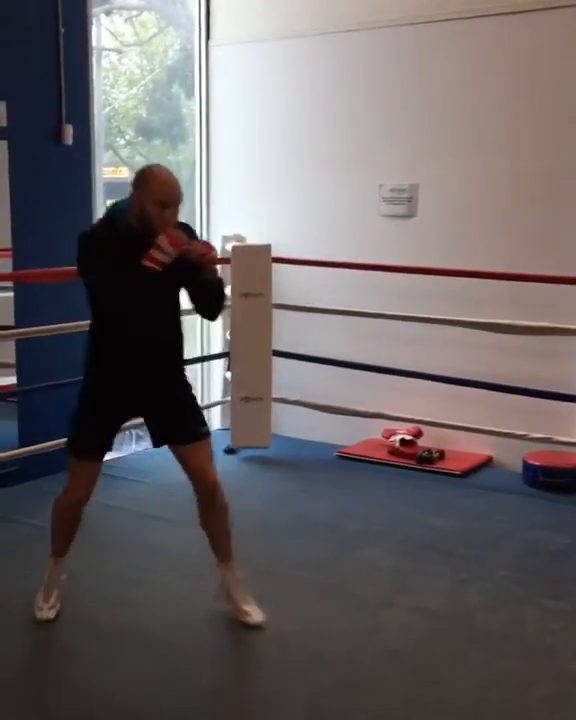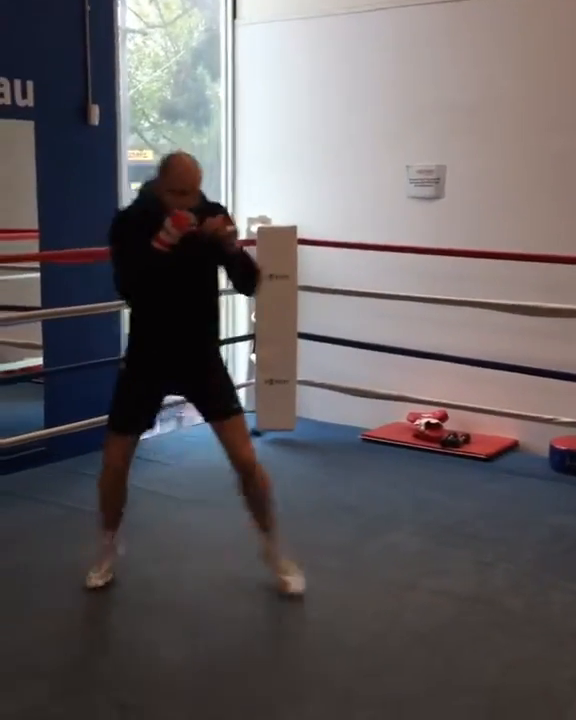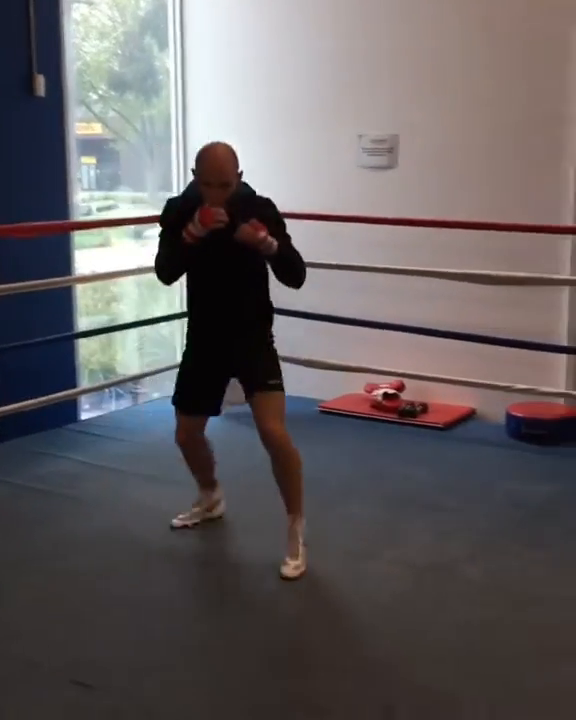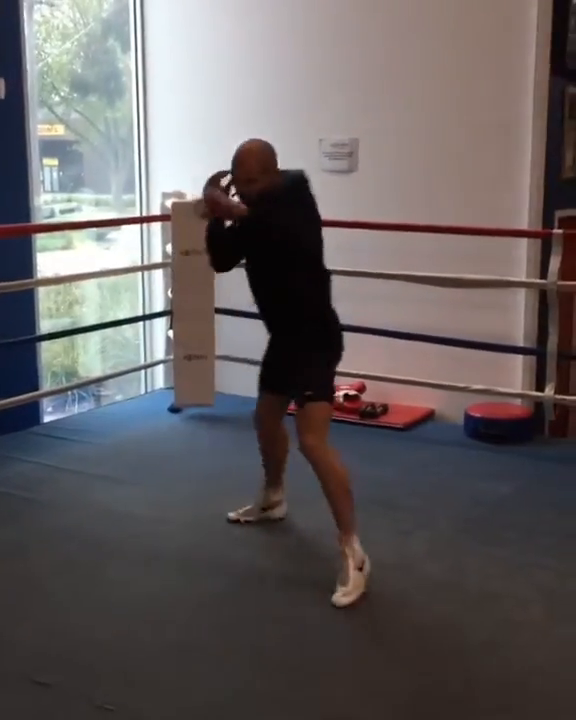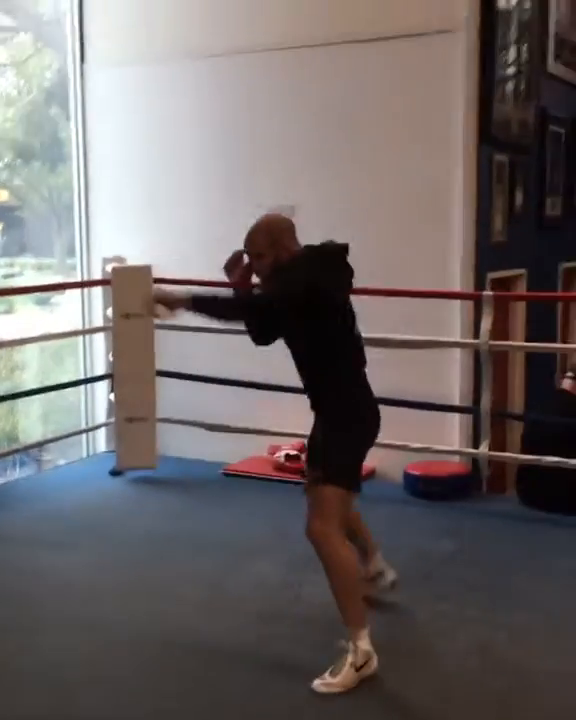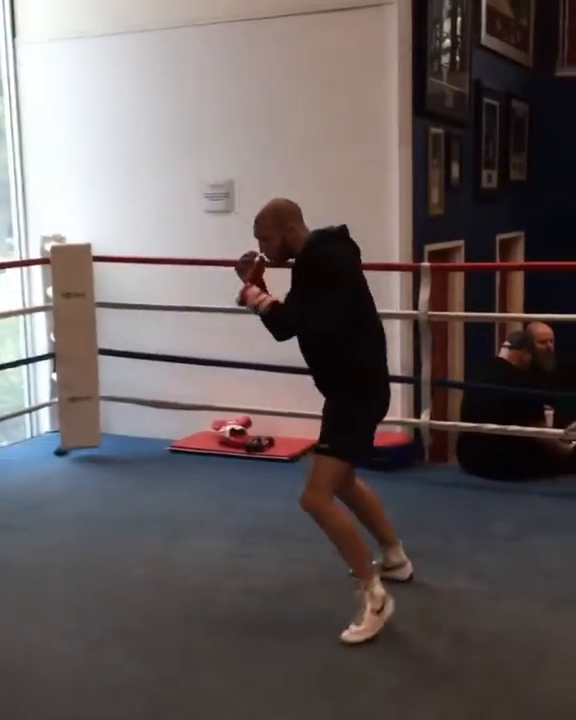
dt=0.5s
person 1, frame 1
left shoulder: (182, 239)
right shoulder: (98, 242)
left elbow: (210, 310)
right elbow: (107, 305)
left wrist: (209, 273)
right wrist: (147, 267)
left hip: (167, 377)
right hip: (109, 380)
left knee: (207, 483)
right knee: (78, 490)
left ankle: (230, 583)
right ankle: (55, 575)
person 1, frame 2
left shoulder: (212, 216)
right shoulder: (130, 225)
left elbow: (248, 285)
right elbow: (129, 289)
left wrist: (232, 248)
right wrist: (156, 248)
left hip: (203, 356)
right hip: (148, 359)
left knee: (245, 458)
right knee: (115, 461)
left ankle: (274, 550)
right ankle: (109, 549)
person 1, frame 3
left shoulder: (260, 210)
right shoulder: (180, 209)
left elbow: (296, 276)
right elbow: (166, 273)
left wrist: (270, 246)
right wrist: (187, 238)
left hip: (252, 335)
right hip: (203, 337)
left knee: (274, 433)
right knee: (187, 435)
left ankle: (296, 533)
right ankle: (210, 497)
person 1, frame 4
left shoulder: (294, 201)
right shoulder: (250, 211)
left elbow: (300, 246)
right elbow: (222, 260)
left wrist: (237, 209)
right wrist: (217, 214)
left hip: (315, 336)
right hip: (283, 334)
left knee: (314, 444)
right knee: (266, 420)
left ankle: (352, 554)
right ankle: (271, 498)
person 1, frame 5
left shoulder: (310, 279)
right shoulder: (299, 279)
left elbow: (252, 307)
right elbow: (263, 333)
left wrist: (179, 299)
right wrist: (242, 284)
left hip: (348, 412)
right hip: (339, 406)
left knee: (322, 527)
right knee: (326, 497)
left ankle: (361, 649)
right ankle: (374, 567)
person 1, frame 6
left shoulder: (331, 260)
right shoulder: (307, 264)
left elbow: (323, 327)
right elbow: (285, 329)
left wrist: (266, 305)
right wrist: (257, 289)
left hip: (359, 390)
right hip: (347, 388)
left knee: (317, 497)
right knee: (342, 481)
left ankle: (374, 596)
right ankle: (395, 558)
